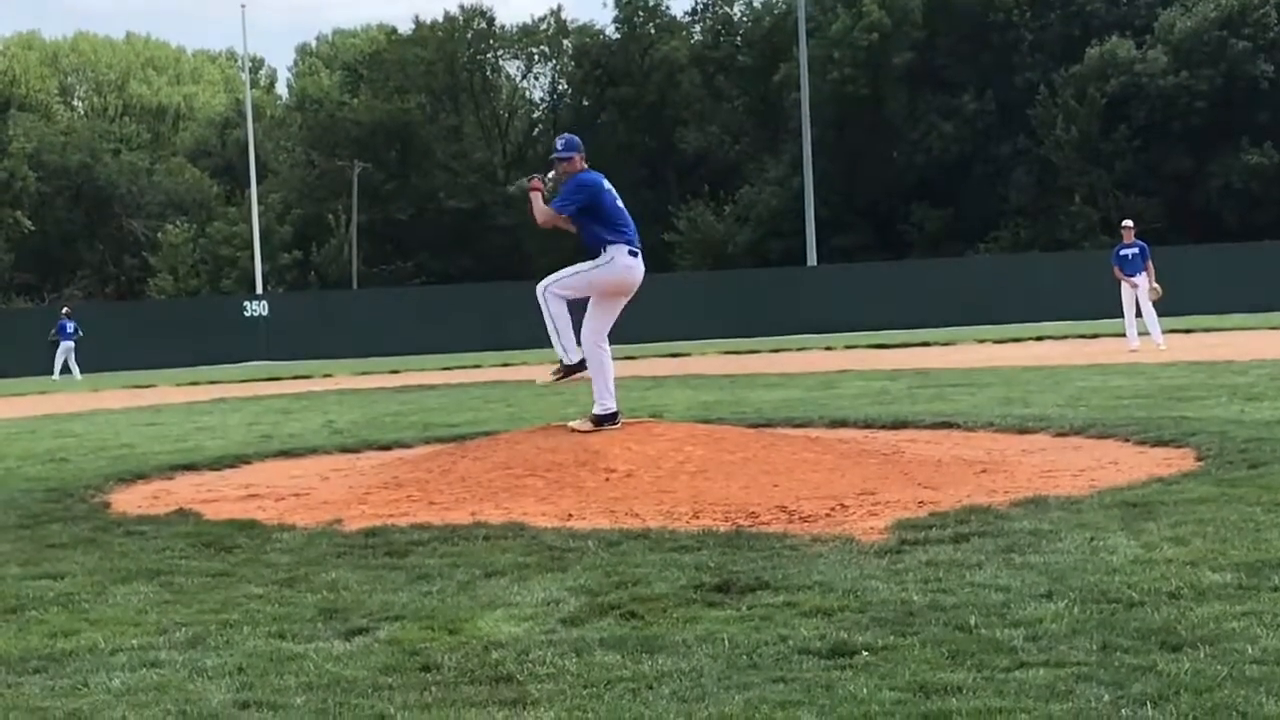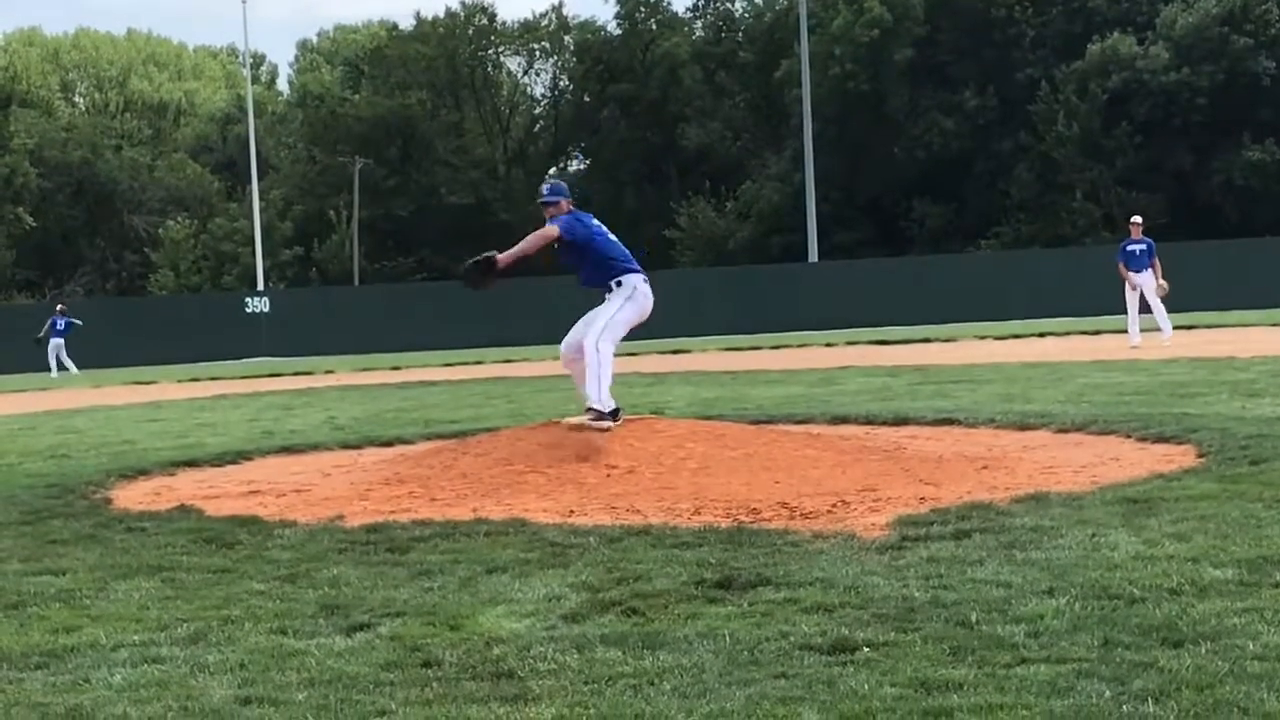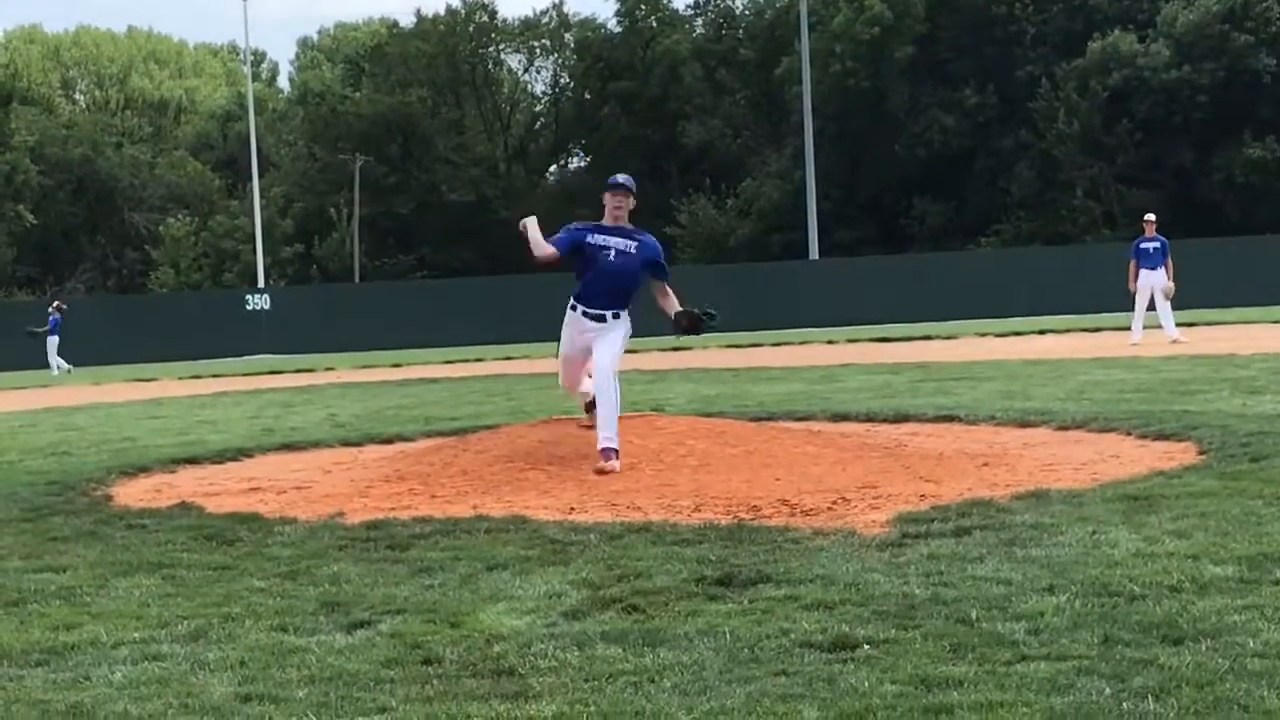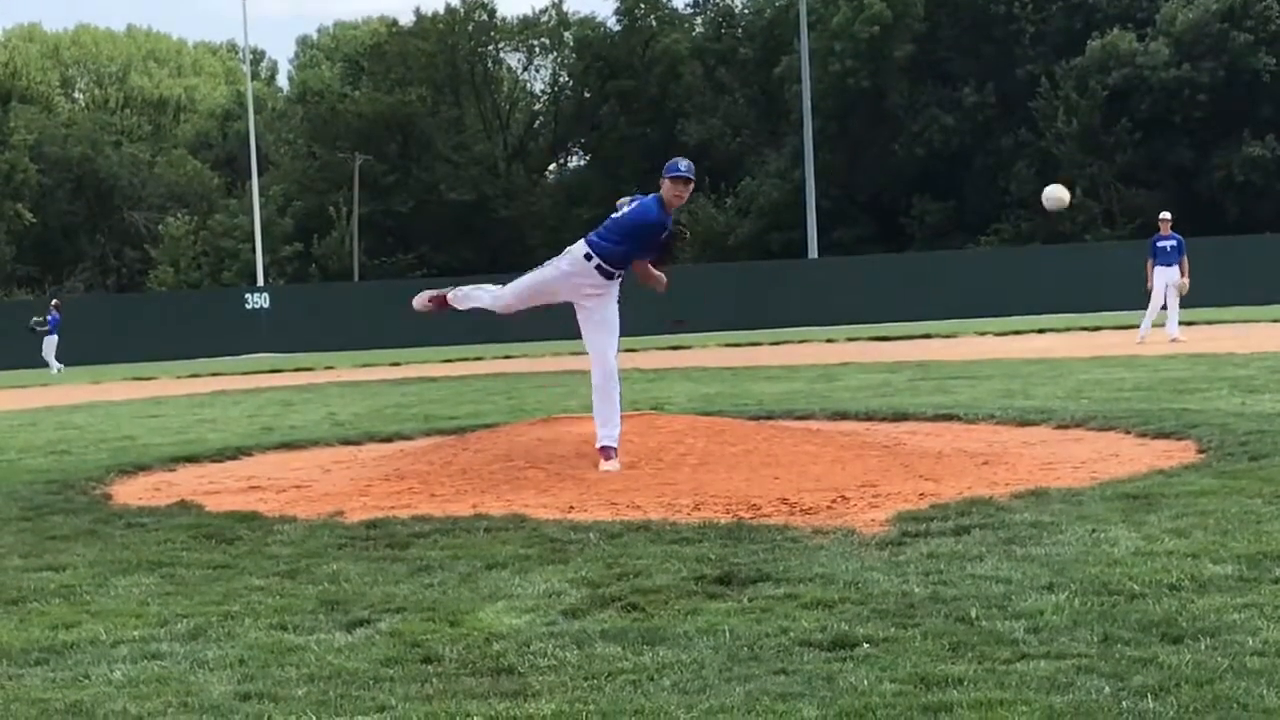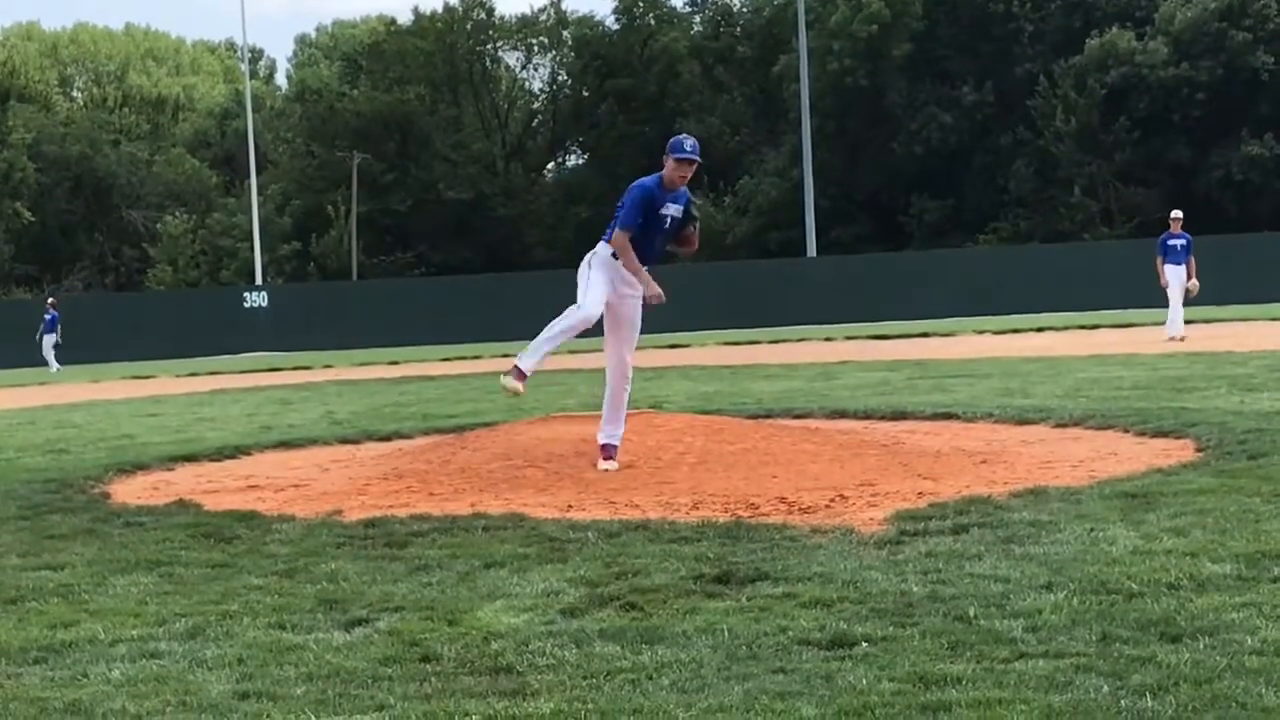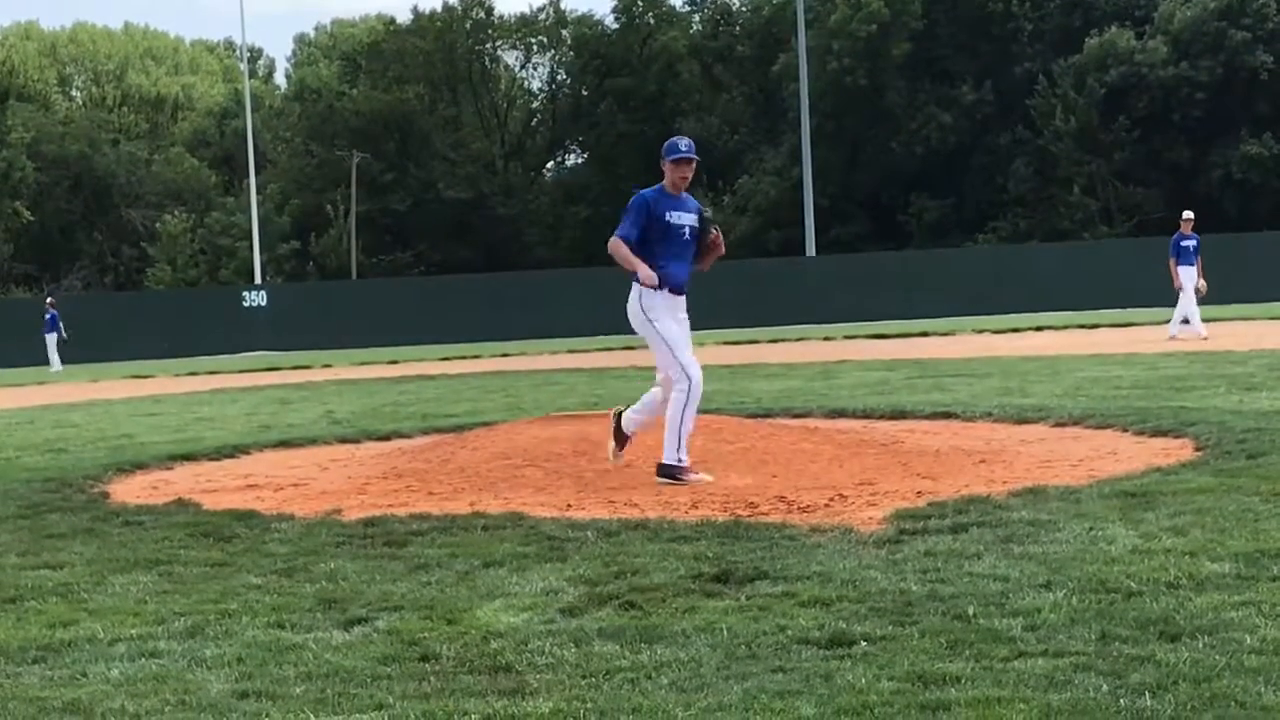
dt=0.3s
person 1, frame 1
left shoulder: (581, 182)
right shoulder: (593, 181)
left elbow: (545, 219)
right elbow: (574, 223)
left wrist: (535, 192)
right wrist: (550, 202)
left hip: (616, 261)
right hip: (628, 267)
left knee: (548, 289)
right knee: (594, 337)
left ankle: (572, 360)
right ankle: (606, 412)
person 1, frame 2
left shoulder: (573, 220)
right shoulder: (581, 219)
left elbow: (546, 234)
left wrist: (503, 259)
left hip: (630, 292)
right hip: (617, 296)
left knee: (597, 342)
right knee: (570, 350)
left ankle: (599, 412)
right ankle: (605, 409)
person 1, frame 3
left shoulder: (647, 244)
right shoulder: (582, 231)
left elbow: (662, 292)
right elbow: (543, 254)
left wrist: (679, 314)
right wrist: (532, 225)
left hip: (614, 324)
right hip: (579, 319)
left knee: (603, 369)
right knee: (569, 381)
left ankle: (608, 449)
right ankle: (594, 398)
person 1, frame 4
left shoulder: (648, 203)
right shoulder: (654, 217)
left elbow: (623, 203)
right elbow: (639, 269)
right wrist: (658, 280)
left hip: (605, 285)
right hip: (579, 265)
left knee: (606, 366)
right knee: (503, 299)
left ankle: (608, 445)
right ankle: (447, 297)
person 1, frame 5
left shoulder: (683, 199)
right shoulder: (643, 190)
left elbow: (681, 244)
right elbow: (619, 239)
left wrist: (690, 238)
right wrist: (646, 281)
left hip: (634, 278)
right hip: (606, 263)
left knee: (620, 365)
right knee: (586, 312)
left ankle: (609, 441)
right ankle: (522, 367)
person 1, frame 6
left shoulder: (693, 207)
right shoulder: (646, 201)
left elbow: (700, 265)
right elbow: (615, 245)
left wrist: (714, 249)
right wrist: (640, 268)
left hip: (677, 303)
right hip: (650, 303)
left knee: (673, 385)
right knee: (689, 379)
left ankle: (625, 422)
right ankle: (672, 463)
